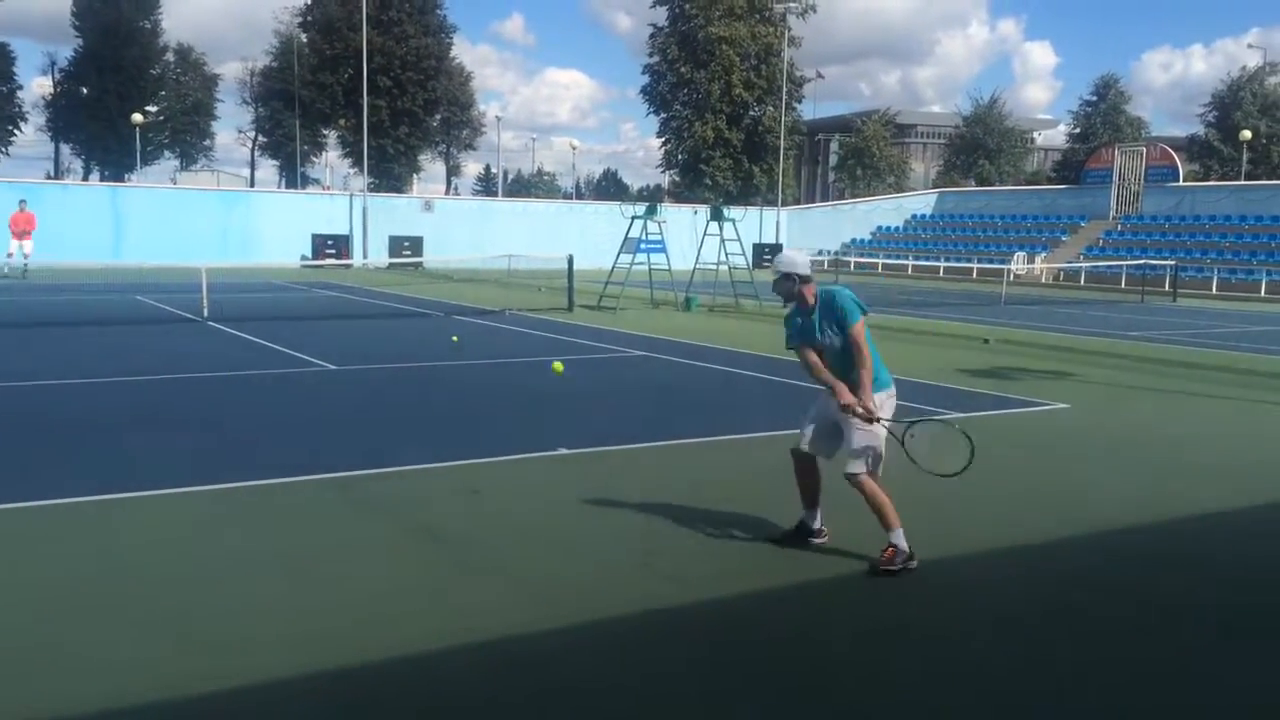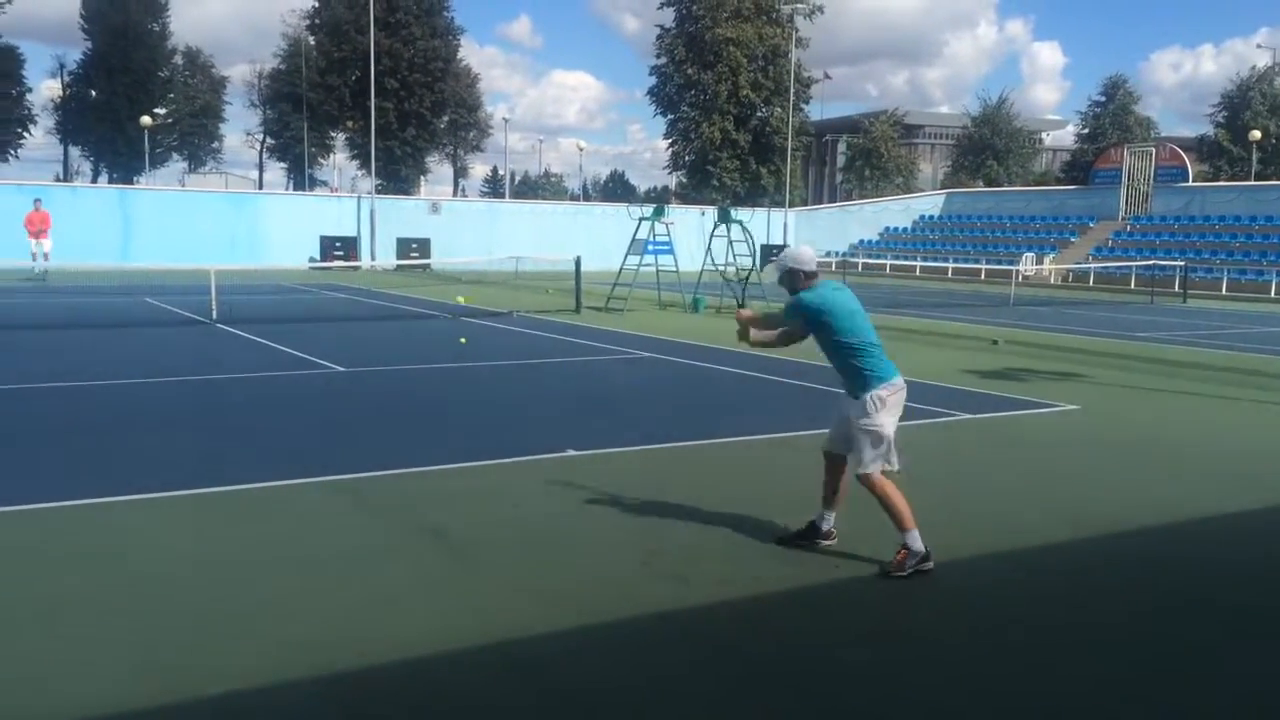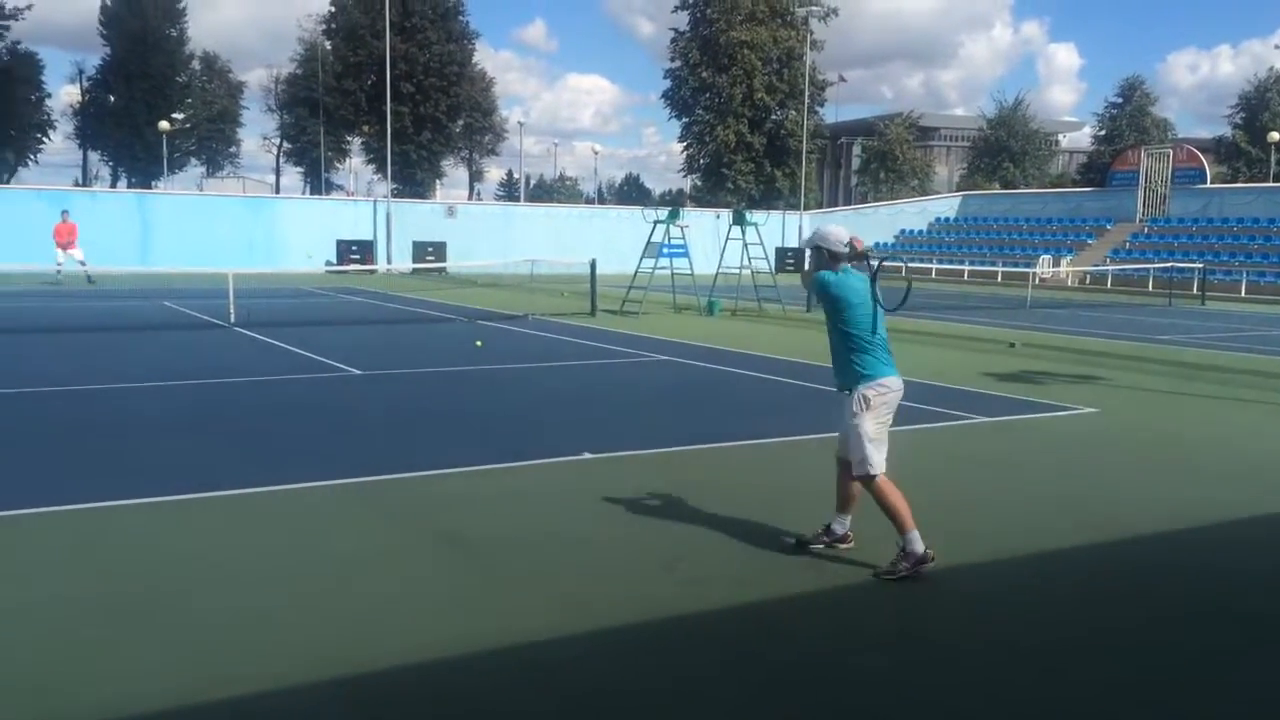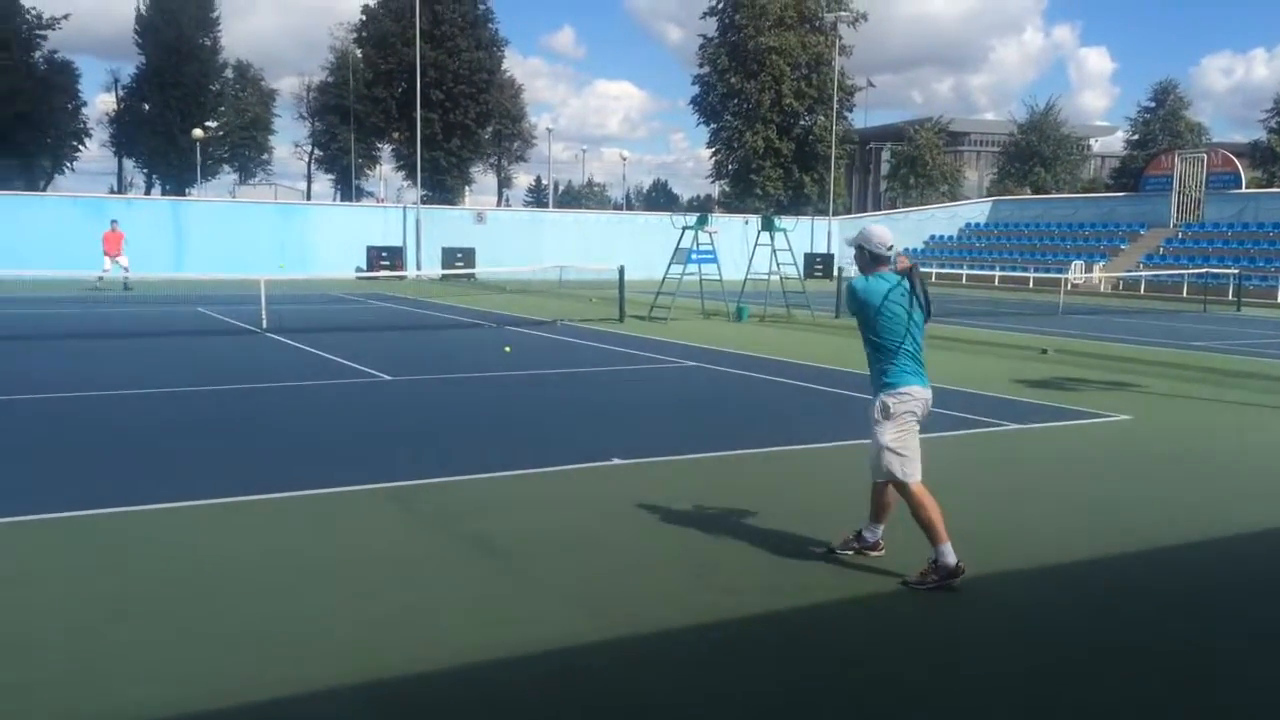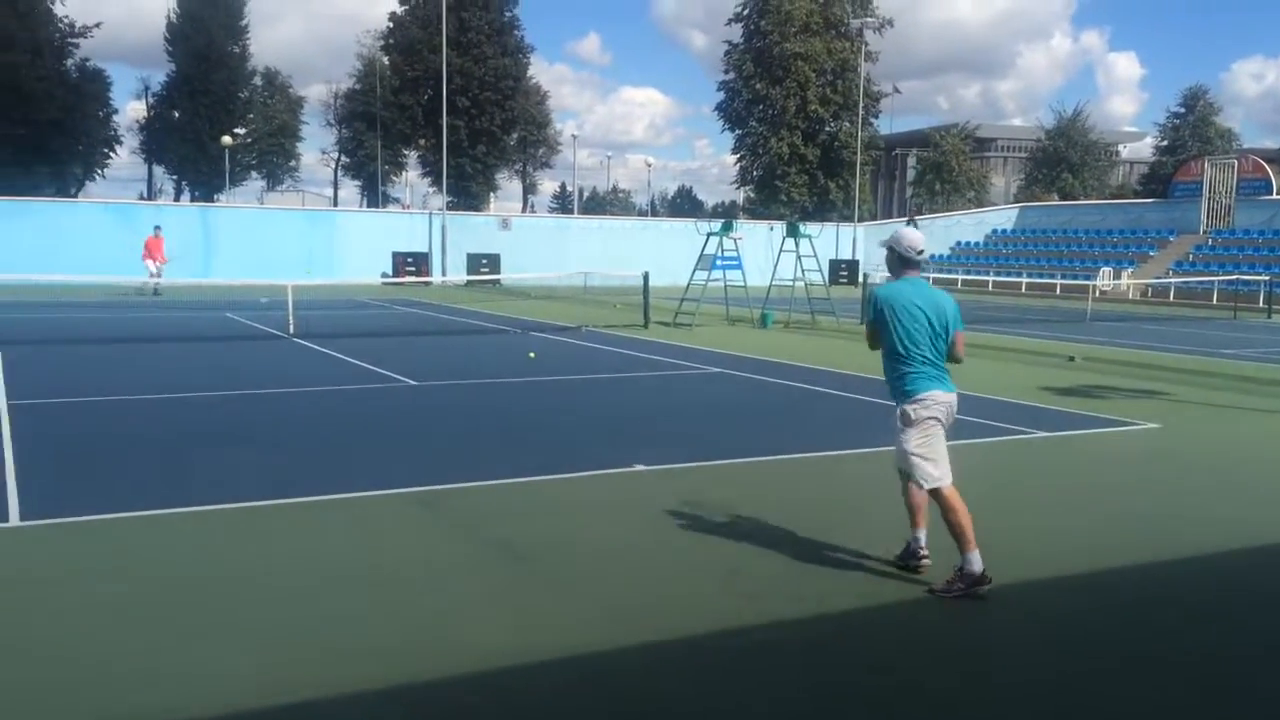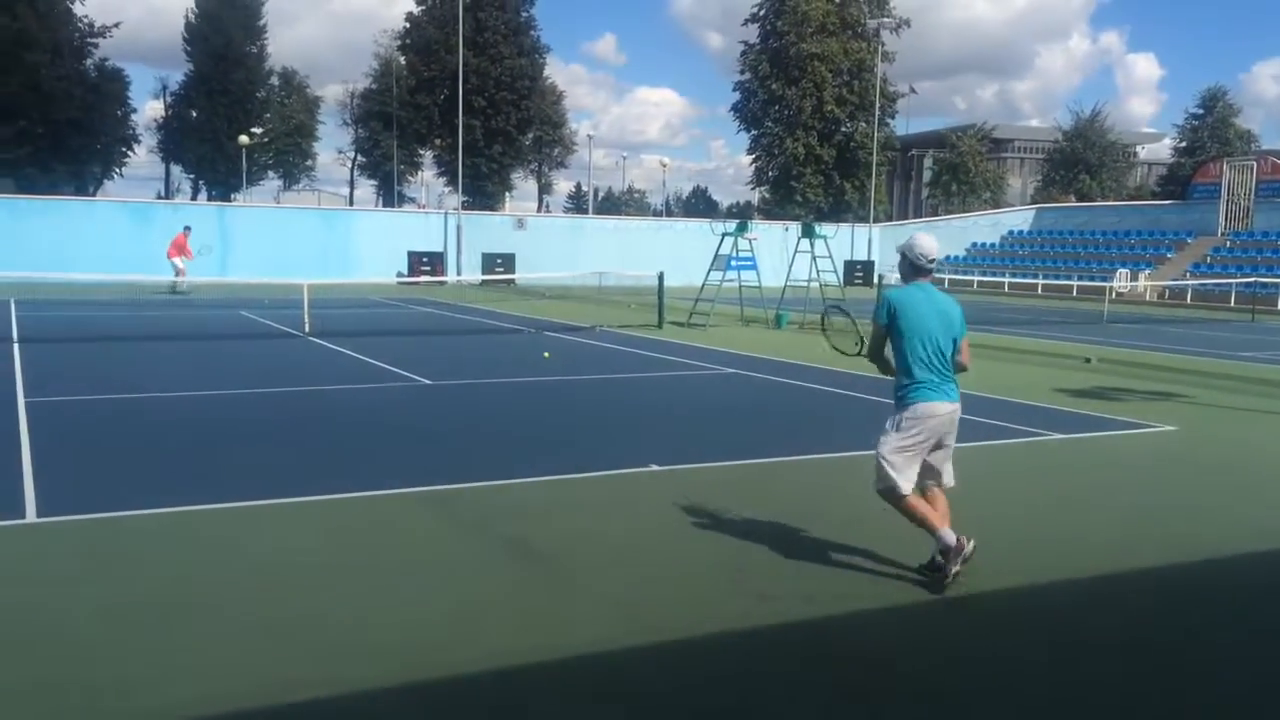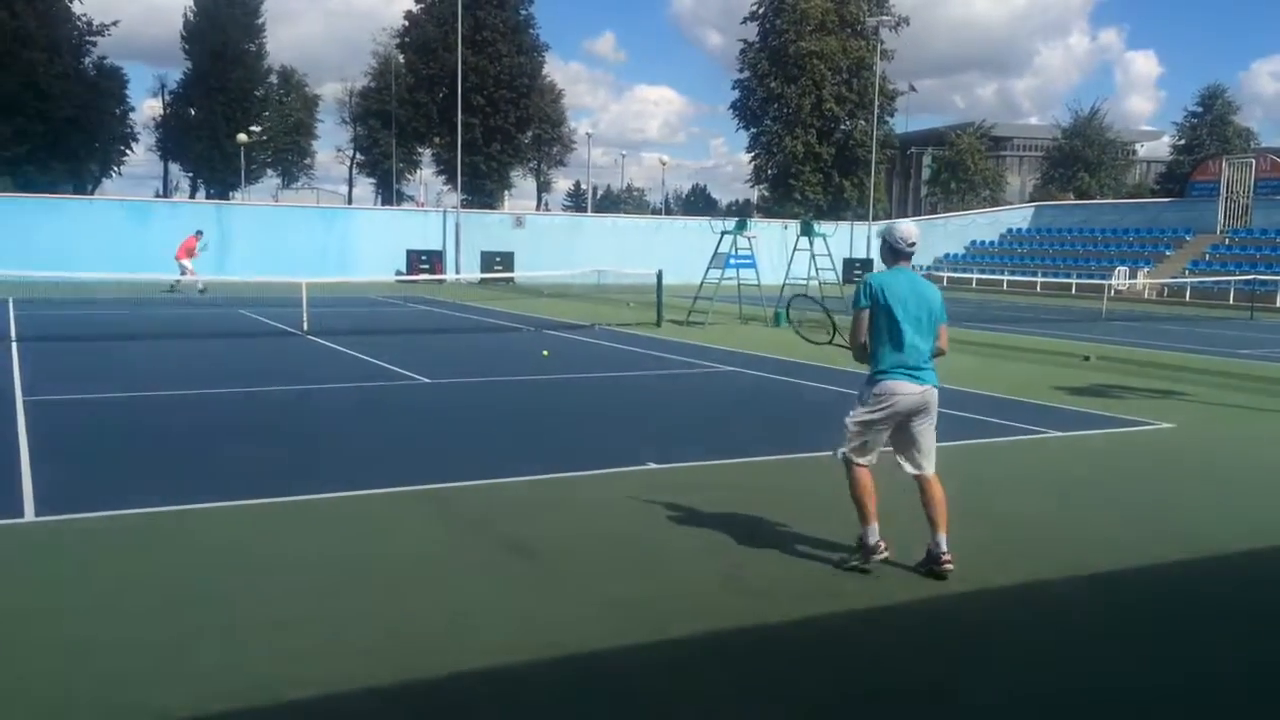
dt=0.2s
person 1, frame 1
left shoulder: (837, 298)
right shoulder: (793, 321)
left elbow: (861, 349)
right elbow: (813, 364)
left wrist: (863, 396)
right wrist: (839, 391)
left hip: (872, 394)
right hip: (834, 394)
left knee: (858, 474)
right knee: (802, 453)
left ankle: (901, 546)
right ankle: (812, 525)
person 1, frame 2
left shoulder: (809, 300)
right shoulder: (832, 290)
left elbow: (772, 322)
right elbow: (793, 334)
left wrist: (747, 319)
right wrist: (756, 337)
left hip: (880, 390)
right hip: (866, 388)
left knee: (871, 474)
right knee: (834, 455)
left ankle: (916, 549)
right ankle: (823, 526)
person 1, frame 3
left shoulder: (827, 281)
right shoulder: (862, 279)
left elbow: (809, 277)
left wrist: (850, 257)
right wrist: (853, 256)
left hip: (872, 388)
right hip: (876, 383)
left knee: (871, 473)
right knee: (847, 460)
left ankle: (916, 549)
right ankle: (839, 529)
person 1, frame 4
left shoulder: (860, 287)
right shoulder: (911, 287)
left hip: (897, 395)
right hip: (917, 389)
left knee: (906, 481)
right knee: (883, 469)
left ankle: (947, 561)
right ankle: (870, 536)
person 1, frame 5
left shoulder: (881, 294)
right shoulder: (945, 299)
left elbow: (873, 342)
right elbow: (958, 353)
left hip: (917, 400)
right hip: (945, 395)
left knee: (939, 485)
right knee: (910, 473)
left ankle: (973, 569)
right ankle: (917, 546)
person 1, frame 6
left shoulder: (892, 299)
right shoulder: (953, 307)
left elbow: (876, 353)
right elbow: (963, 362)
left wrist: (891, 367)
left hip: (918, 405)
right hip: (950, 404)
left knee: (892, 487)
right knee: (933, 484)
left ankle: (952, 541)
right ankle: (945, 557)
person 1, frame 7
left shoulder: (873, 284)
right shoulder: (933, 291)
left elbow: (856, 339)
right elbow: (941, 347)
left wrist: (867, 354)
left hip: (888, 387)
right hip: (926, 389)
left knee: (856, 461)
right knee: (926, 471)
left ankle: (872, 542)
right ankle: (940, 551)
